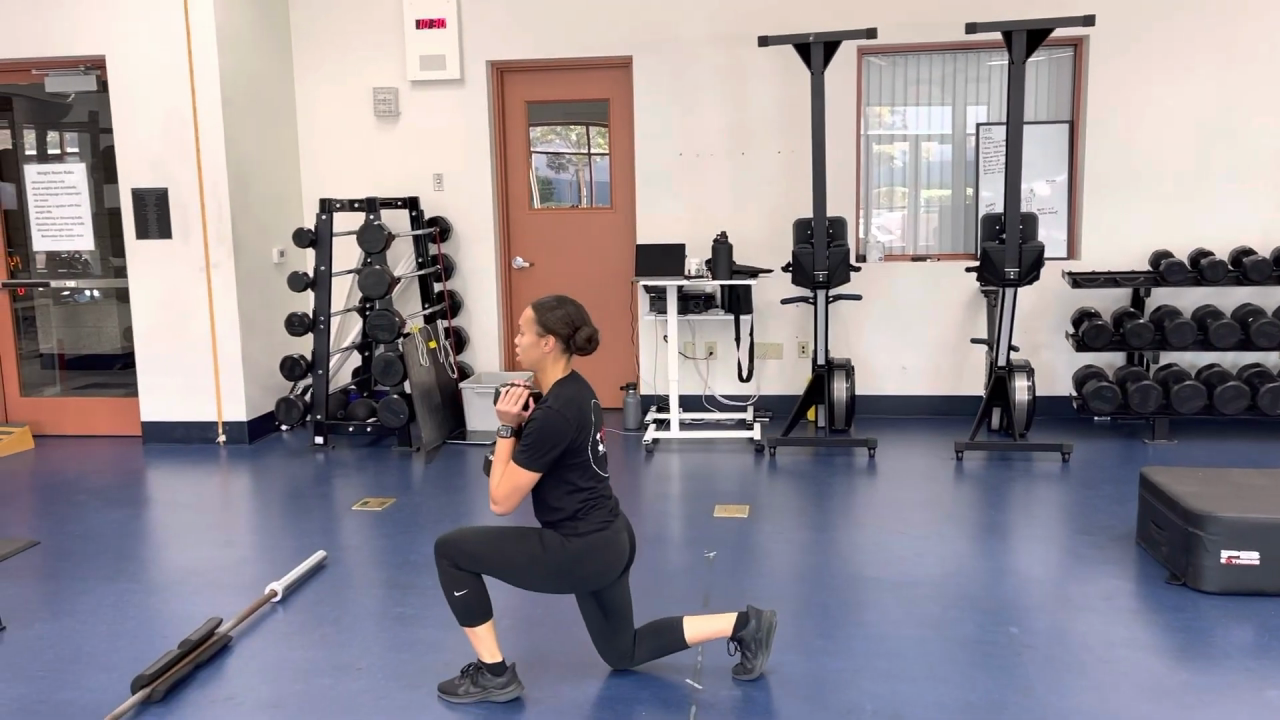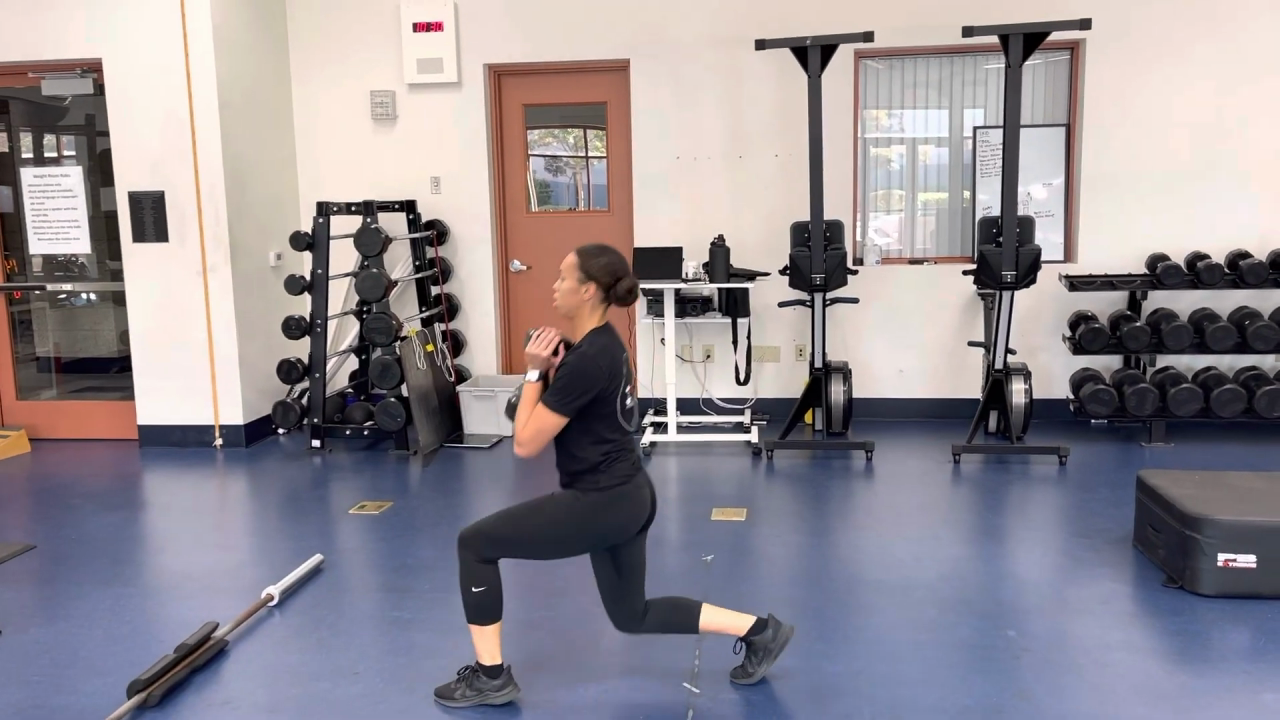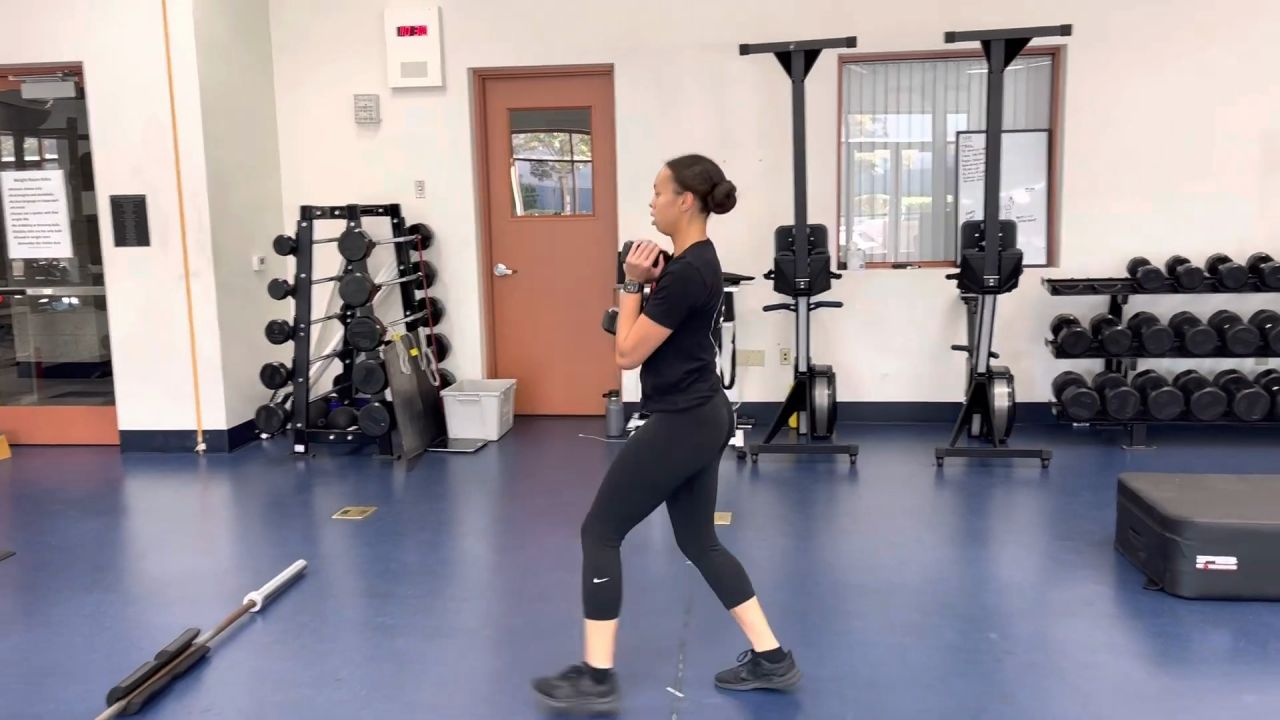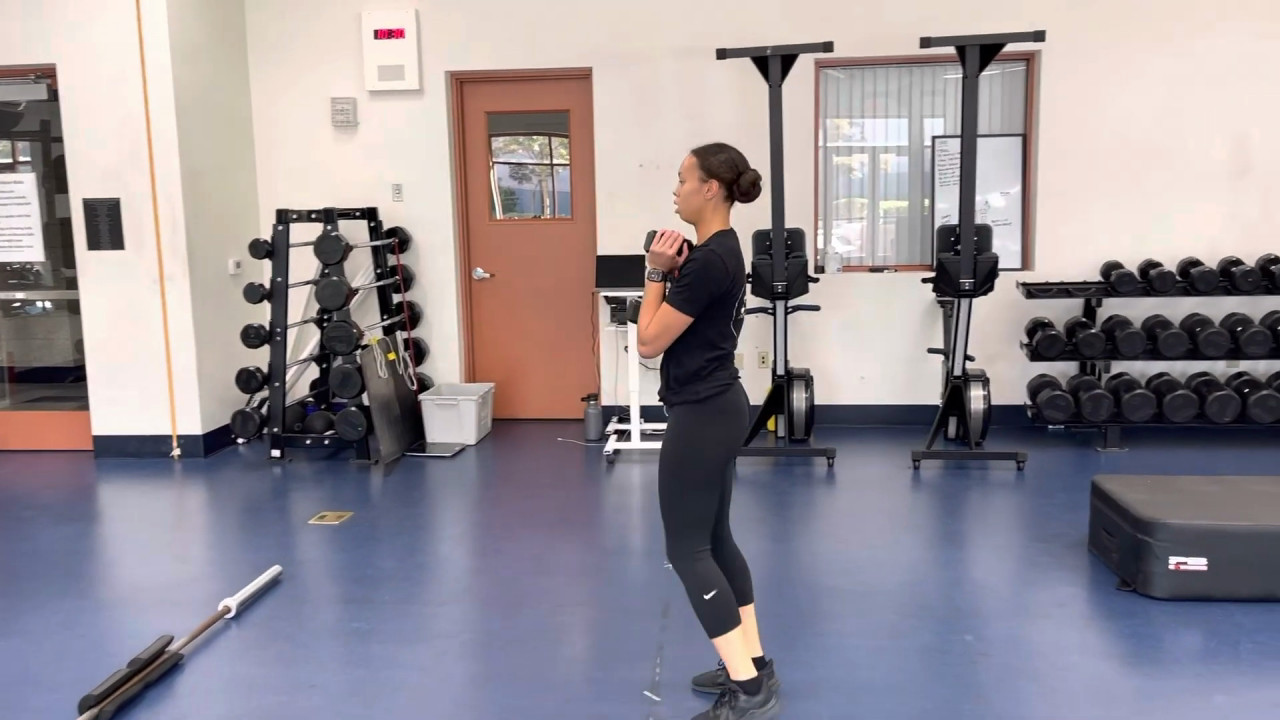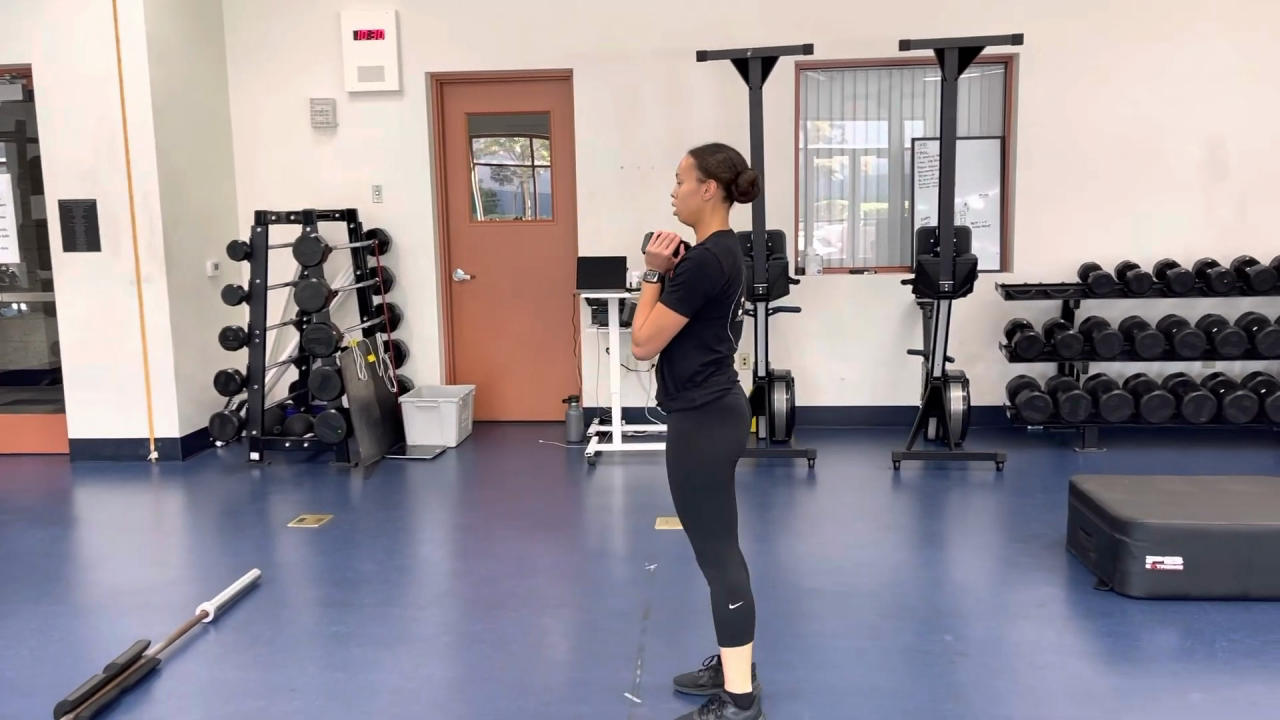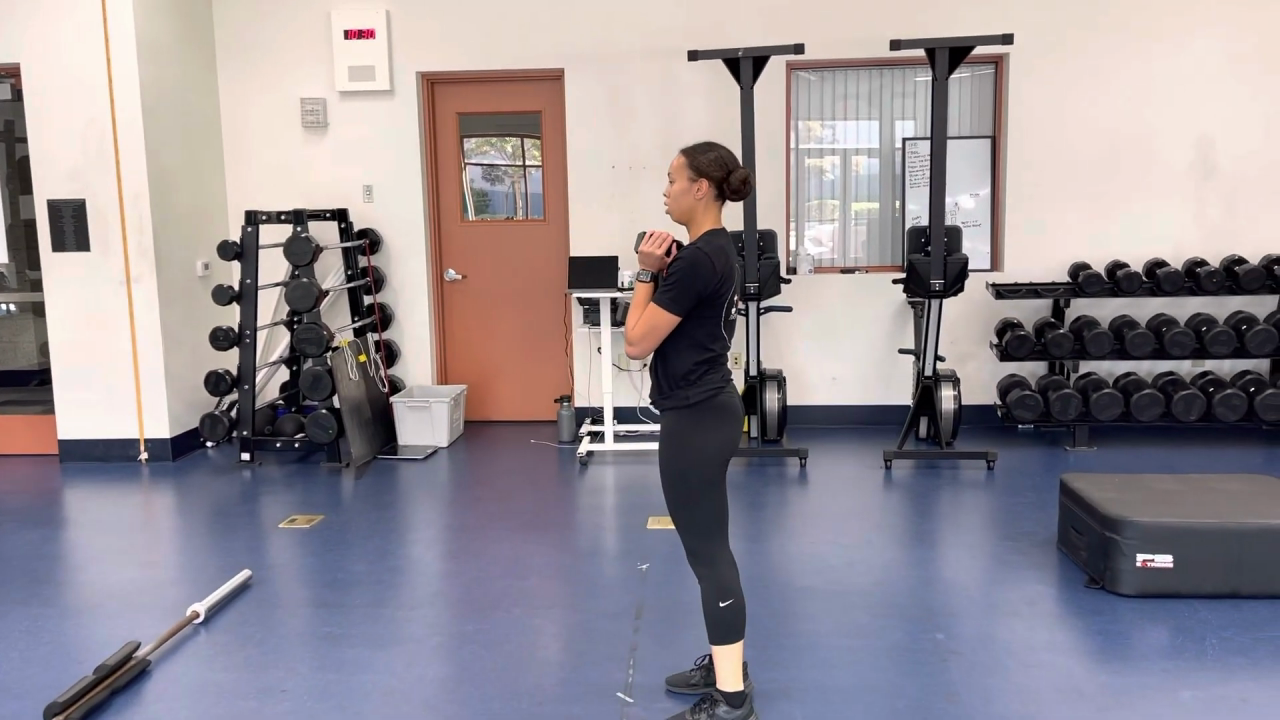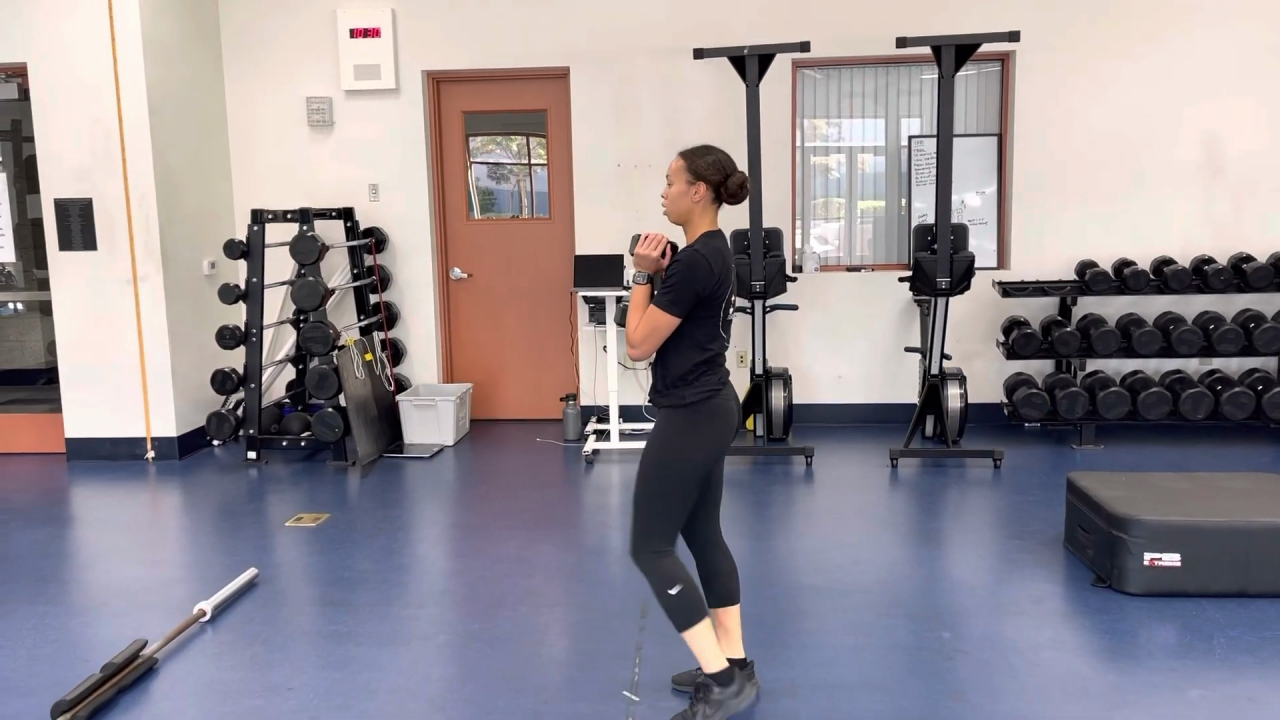
dt=0.4s
person 1, frame 1
left shoulder: (555, 413)
right shoulder: (573, 391)
left elbow: (502, 501)
left wrist: (507, 429)
right wrist: (521, 425)
left hip: (581, 549)
right hip: (607, 541)
left knee: (451, 550)
right knee: (622, 652)
left ankle: (493, 673)
right ankle: (746, 625)
person 1, frame 2
left shoulder: (589, 358)
right shoulder: (602, 345)
left elbow: (528, 444)
left wrist: (535, 373)
right wrist: (550, 372)
left hip: (600, 502)
right hip: (629, 497)
left knee: (477, 543)
right knee: (631, 613)
left ankle: (490, 677)
right ankle: (759, 631)
person 1, frame 3
left shoulder: (687, 273)
right shoulder: (699, 262)
left elbow: (628, 355)
right elbow: (652, 332)
left wrist: (633, 286)
right wrist: (650, 283)
left hip: (680, 425)
right hip: (705, 417)
left knee: (601, 532)
right knee: (699, 541)
left ankle: (597, 675)
right ankle: (772, 659)
person 1, frame 4
left shoulder: (709, 260)
right shoulder: (719, 250)
left elbow: (649, 341)
right elbow: (677, 323)
left wrist: (657, 272)
right wrist: (673, 271)
left hip: (701, 415)
right hip: (719, 407)
left knee: (687, 549)
right knee: (714, 540)
right ankle: (753, 664)
person 1, frame 5
left shoulder: (704, 260)
right shoulder: (722, 251)
left elbow: (644, 343)
left wrist: (653, 274)
right wrist: (670, 272)
left hip: (702, 420)
right hip: (717, 410)
left knee: (716, 554)
right knee: (718, 547)
right ankle: (734, 669)
person 1, frame 6
left shoulder: (698, 259)
right shoulder: (716, 250)
left elbow: (638, 342)
left wrist: (647, 273)
right wrist: (663, 272)
left hip: (696, 419)
right hip: (711, 409)
left knee: (706, 553)
right knee: (710, 543)
right ankle: (727, 667)
person 1, frame 7
left shoulder: (694, 260)
right shoulder: (712, 251)
left elbow: (640, 344)
left wrist: (642, 275)
right wrist: (661, 272)
left hip: (690, 417)
right hip: (710, 409)
left knee: (652, 548)
right knee: (702, 536)
right ankle: (732, 662)
